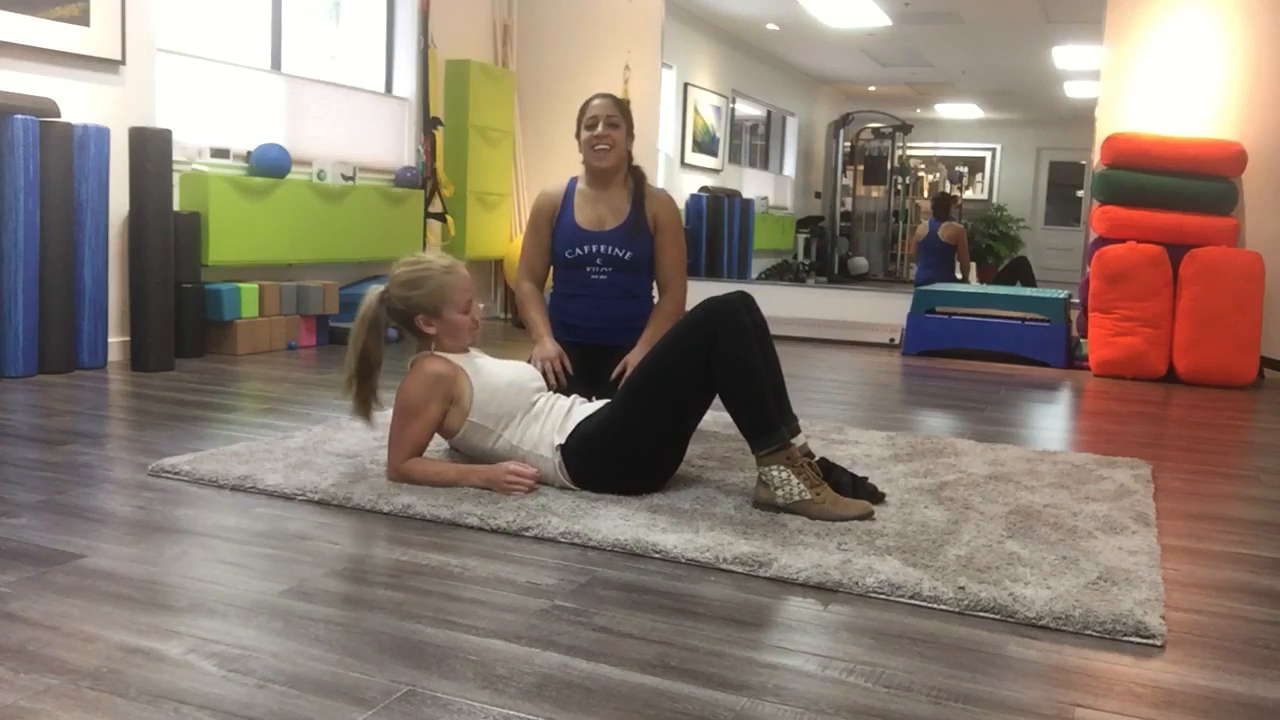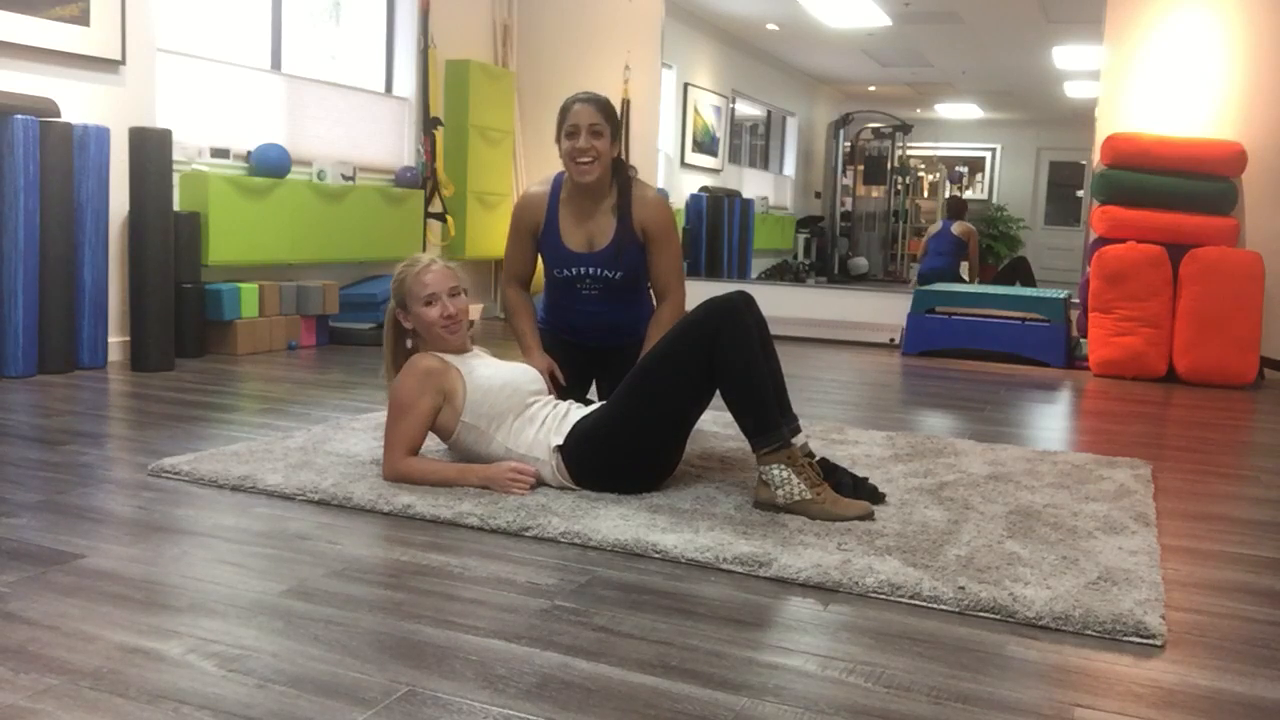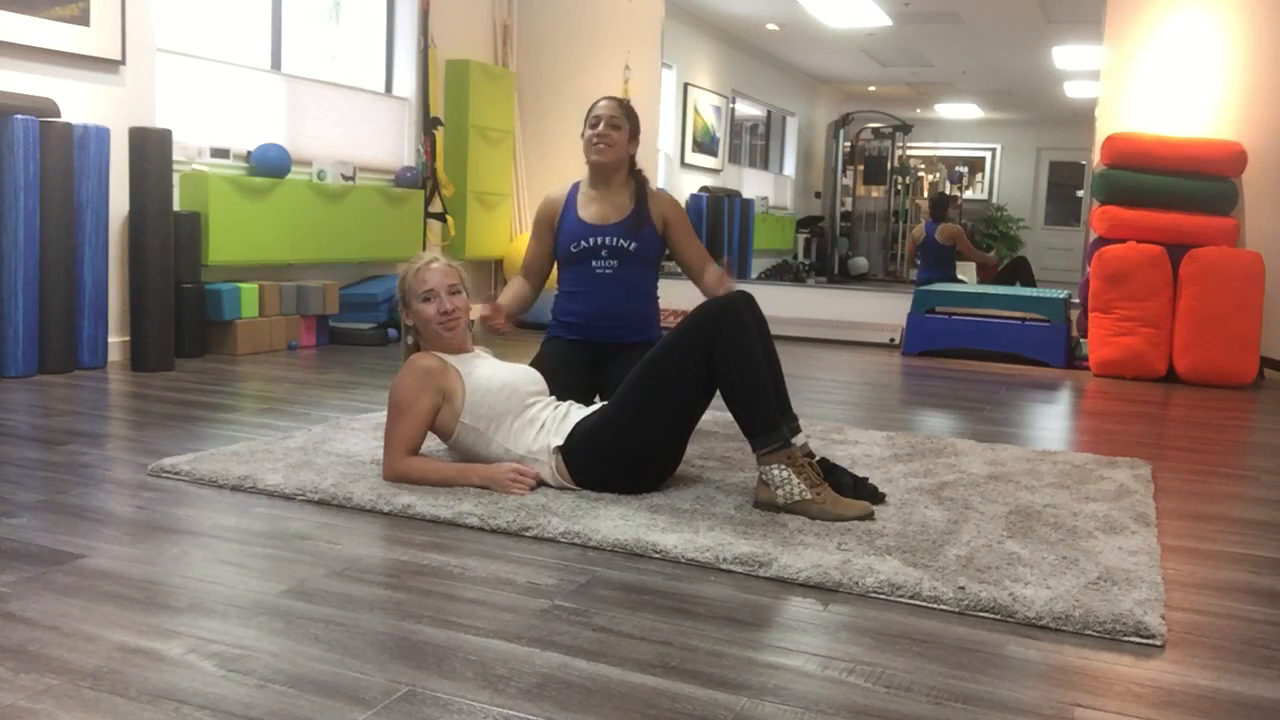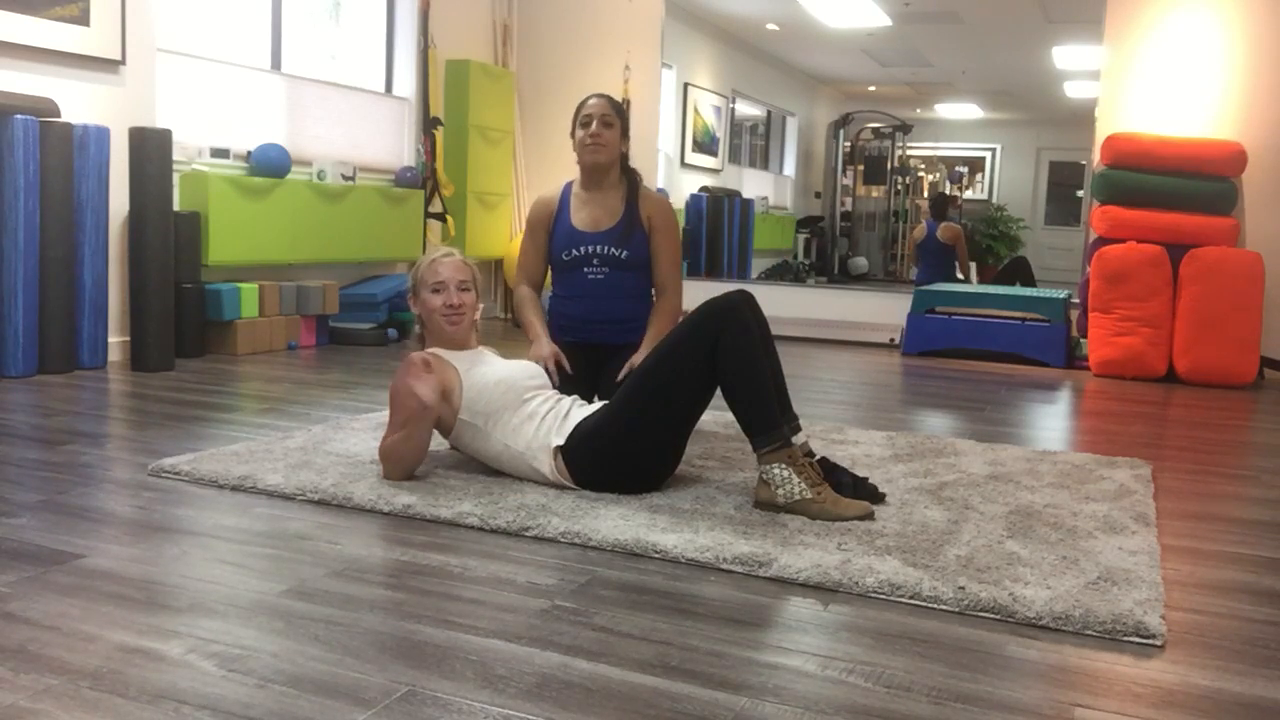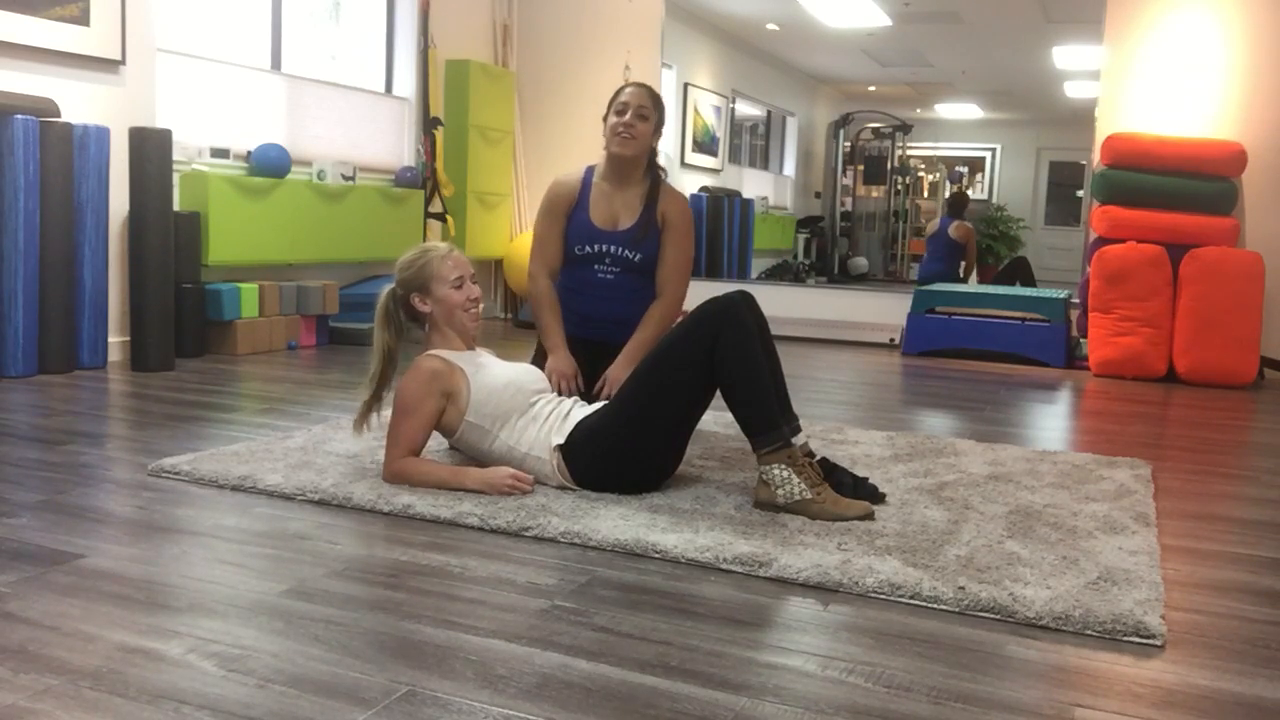
dt=1s
person 1, frame 1
left shoulder: (465, 357)
right shoulder: (432, 375)
right elbow: (400, 466)
right wrist: (484, 475)
left hip: (600, 432)
right hip: (597, 458)
left knee: (734, 307)
right knee: (719, 319)
left ankle: (792, 458)
right ankle: (782, 476)
person 1, frame 2
left shoulder: (475, 357)
right shoulder: (425, 372)
right elbow: (396, 465)
right wrist: (484, 474)
left hip: (599, 439)
right hip: (590, 457)
left knee: (735, 307)
right knee: (721, 319)
left ankle: (793, 458)
right ankle: (782, 477)
person 1, frame 3
left shoulder: (479, 358)
right shoulder: (424, 372)
right elbow: (396, 465)
right wrist: (484, 473)
left hip: (599, 439)
right hip: (590, 458)
left knee: (736, 307)
right knee: (721, 317)
left ankle: (792, 459)
right ankle: (783, 477)
person 1, frame 4
left shoulder: (484, 357)
right shoulder: (426, 368)
right elbow: (396, 467)
right wrist: (423, 412)
left hip: (601, 439)
right hip: (590, 457)
left knee: (736, 307)
right knee: (723, 318)
left ankle: (793, 460)
right ankle: (783, 476)
person 1, frame 5
left shoulder: (477, 358)
right shoulder: (431, 373)
right elbow: (396, 466)
right wrist: (476, 477)
left hip: (600, 437)
right hip: (592, 458)
left knee: (735, 307)
right knee: (722, 318)
left ankle: (791, 461)
right ankle: (782, 476)
person 2, frame 1
left shoulder: (657, 206)
right shoulder: (552, 202)
left elbow: (673, 291)
right elbow: (528, 282)
left wrist: (644, 349)
right wrist: (543, 340)
left hip: (628, 352)
right hip: (565, 348)
person 2, frame 2
left shoulder: (649, 207)
right shoulder: (534, 204)
left elbow: (670, 298)
right elbow: (514, 285)
right wrist: (533, 353)
left hip: (630, 344)
right hip: (559, 340)
person 2, frame 3
left shoulder: (659, 206)
right shoulder: (556, 206)
left elbow: (703, 268)
right elbow: (528, 277)
left wrist: (721, 286)
right wrist: (502, 307)
left hip: (636, 346)
right hip: (568, 343)
person 2, frame 4
left shoulder: (653, 208)
right shoulder: (548, 207)
left elbow: (669, 293)
right elbow: (526, 285)
left wrist: (647, 352)
right wrist: (541, 339)
left hip: (629, 348)
right hip: (566, 346)
person 2, frame 5
left shoulder: (672, 206)
right shoulder: (565, 191)
left elbow: (670, 297)
right elbow: (540, 276)
left wrist: (626, 362)
right wrist: (557, 351)
left hip: (634, 348)
right hip: (568, 341)
